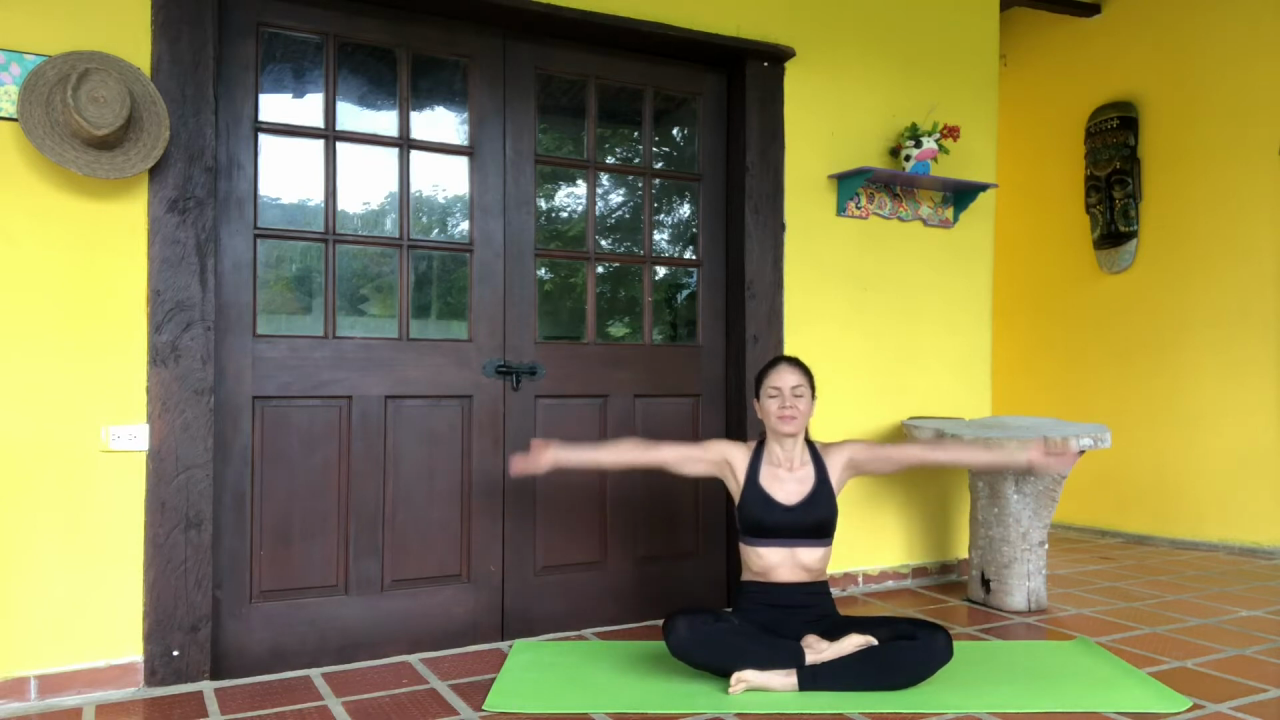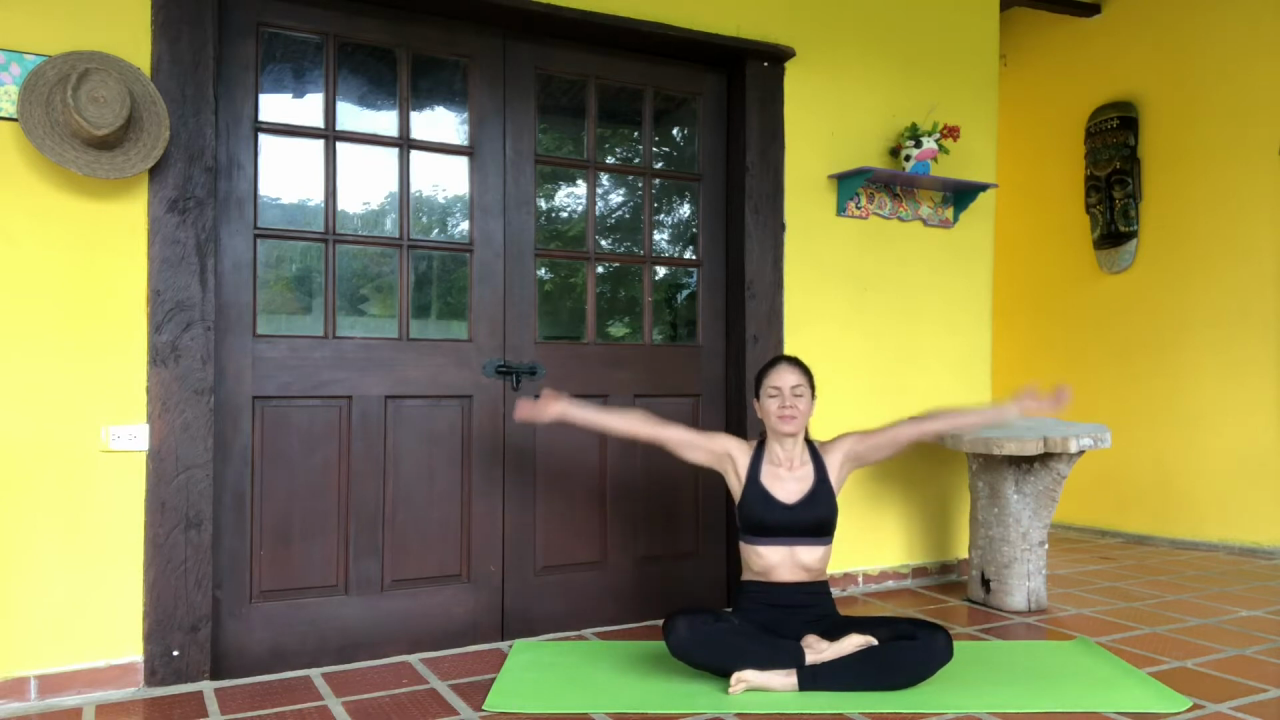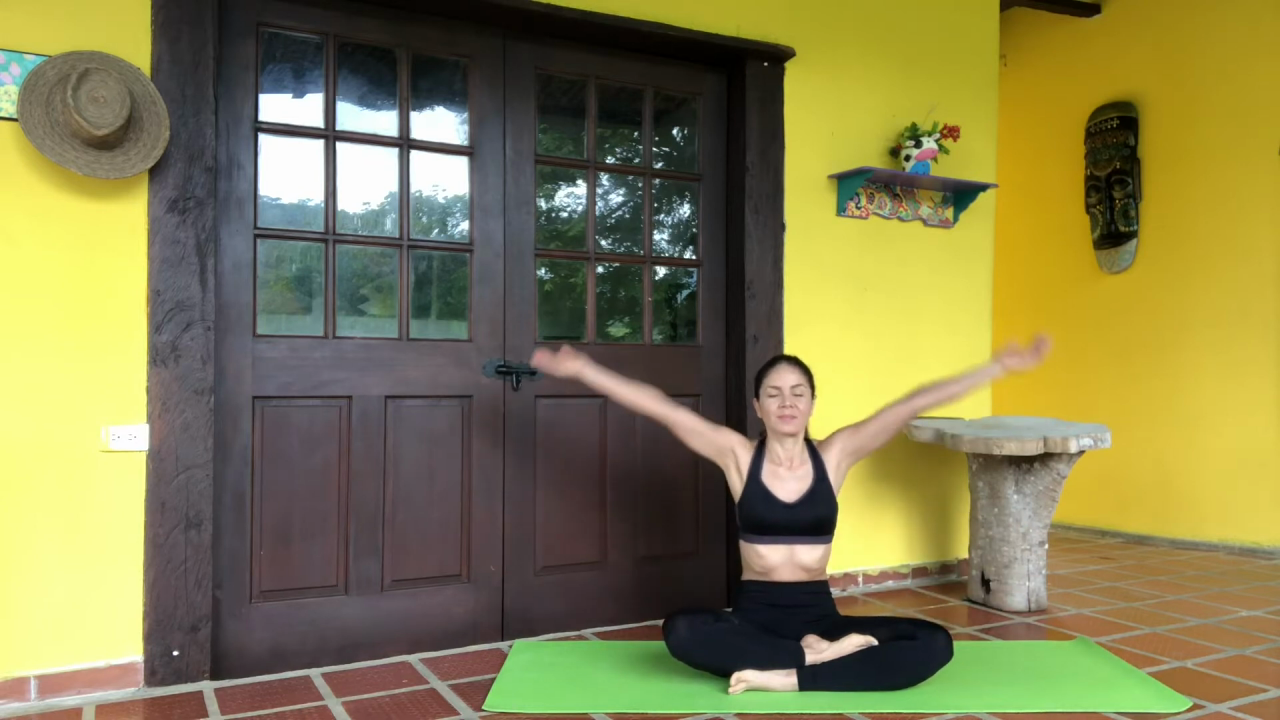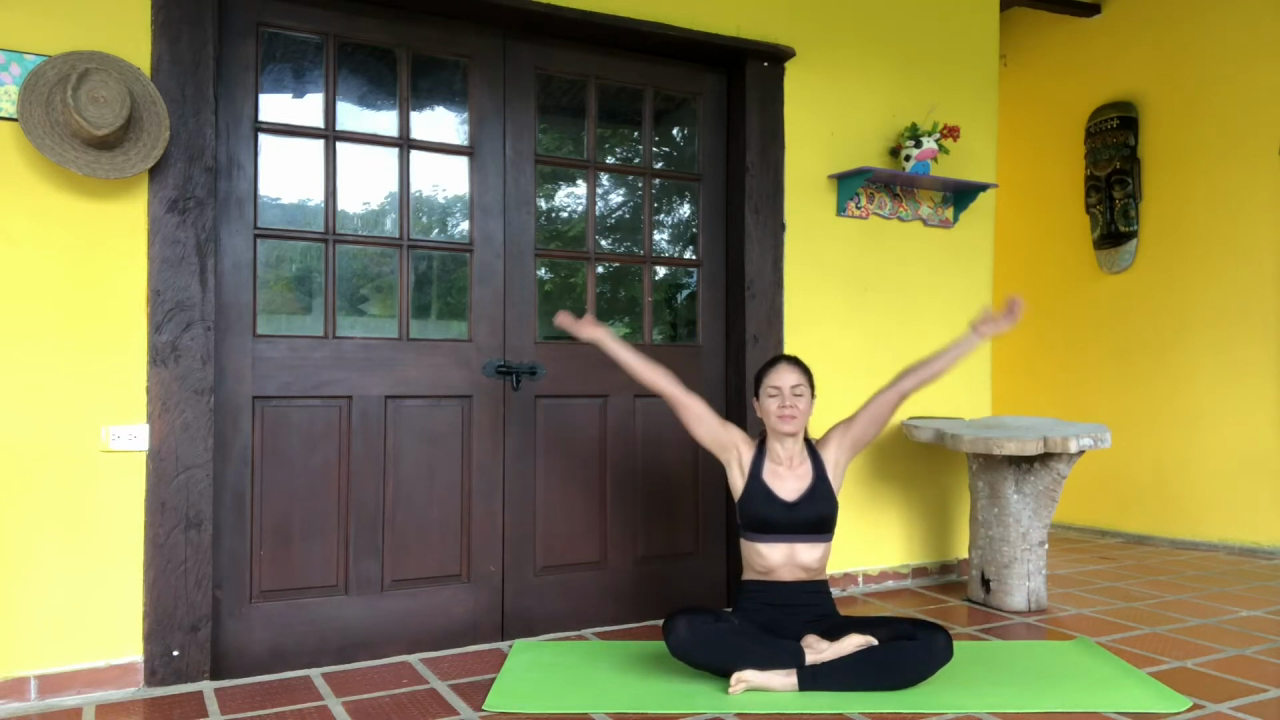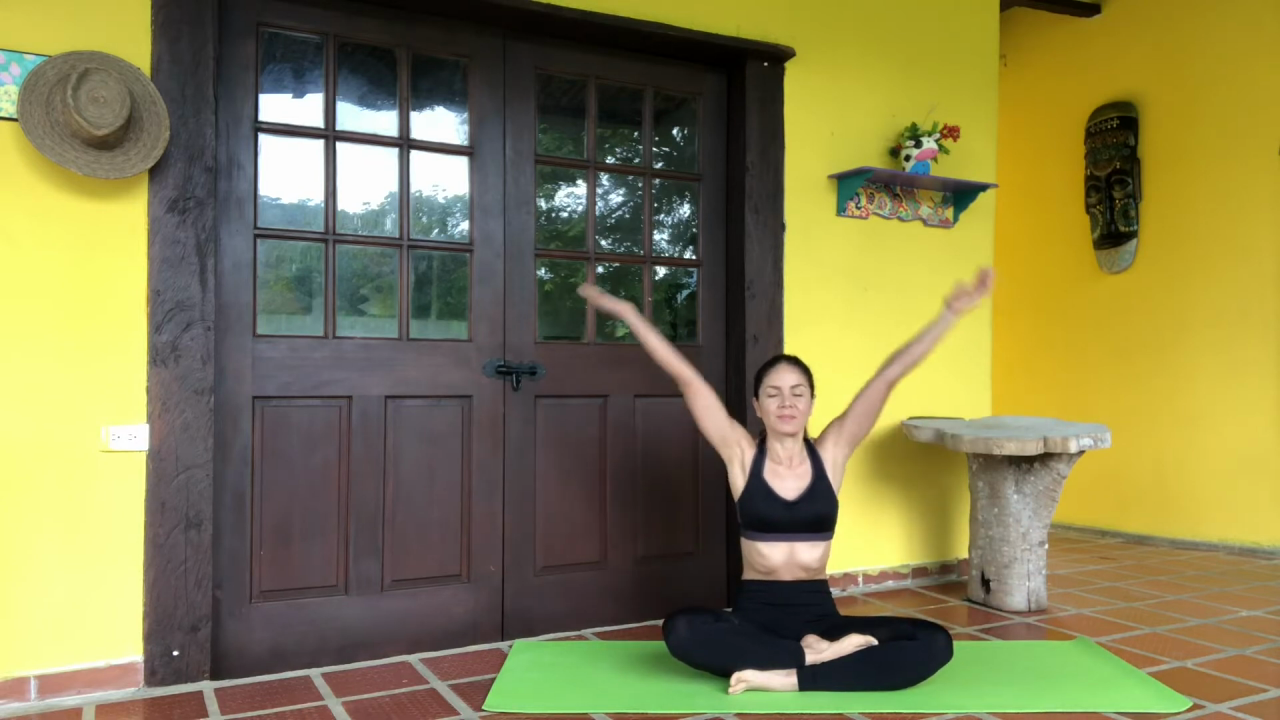
dt=0.1s
person 1, frame 1
left shoulder: (837, 461)
right shoulder: (735, 460)
left elbow: (928, 453)
right elbow: (647, 453)
left wrist: (1021, 454)
right wrist: (563, 453)
left hip: (817, 612)
right hip: (754, 613)
left knee: (935, 643)
right knee: (682, 630)
left ankle: (785, 675)
right ankle: (817, 658)
person 1, frame 2
left shoulder: (837, 457)
right shoulder: (735, 456)
left elbow: (920, 429)
right elbow: (654, 430)
left wrist: (1011, 408)
right wrist: (569, 410)
left hip: (818, 612)
right hip: (753, 614)
left knee: (934, 643)
right knee: (682, 630)
left ankle: (785, 674)
right ankle: (816, 656)
person 1, frame 3
left shoulder: (833, 456)
right shoulder: (739, 455)
left elbow: (908, 409)
right elbow: (664, 409)
left wrist: (996, 368)
right wrist: (584, 370)
left hip: (818, 609)
right hip: (753, 614)
left knee: (935, 643)
right knee: (681, 629)
left ankle: (783, 675)
right ankle: (815, 657)
person 1, frame 4
left shoulder: (832, 454)
right shoulder: (739, 454)
left elbow: (899, 390)
right elbow: (673, 392)
left wrist: (975, 335)
right wrist: (603, 338)
left hip: (818, 612)
right hip: (753, 614)
left knee: (934, 644)
right knee: (682, 630)
left ankle: (787, 674)
right ankle: (817, 653)
person 1, frame 5
left shoulder: (830, 455)
right shoulder: (742, 456)
left elbow: (884, 381)
right elbow: (690, 380)
left wrist: (950, 315)
right wrist: (630, 315)
left hip: (819, 613)
right hip: (755, 614)
left knee: (934, 644)
right knee: (682, 629)
left ankle: (783, 675)
right ankle: (814, 658)
